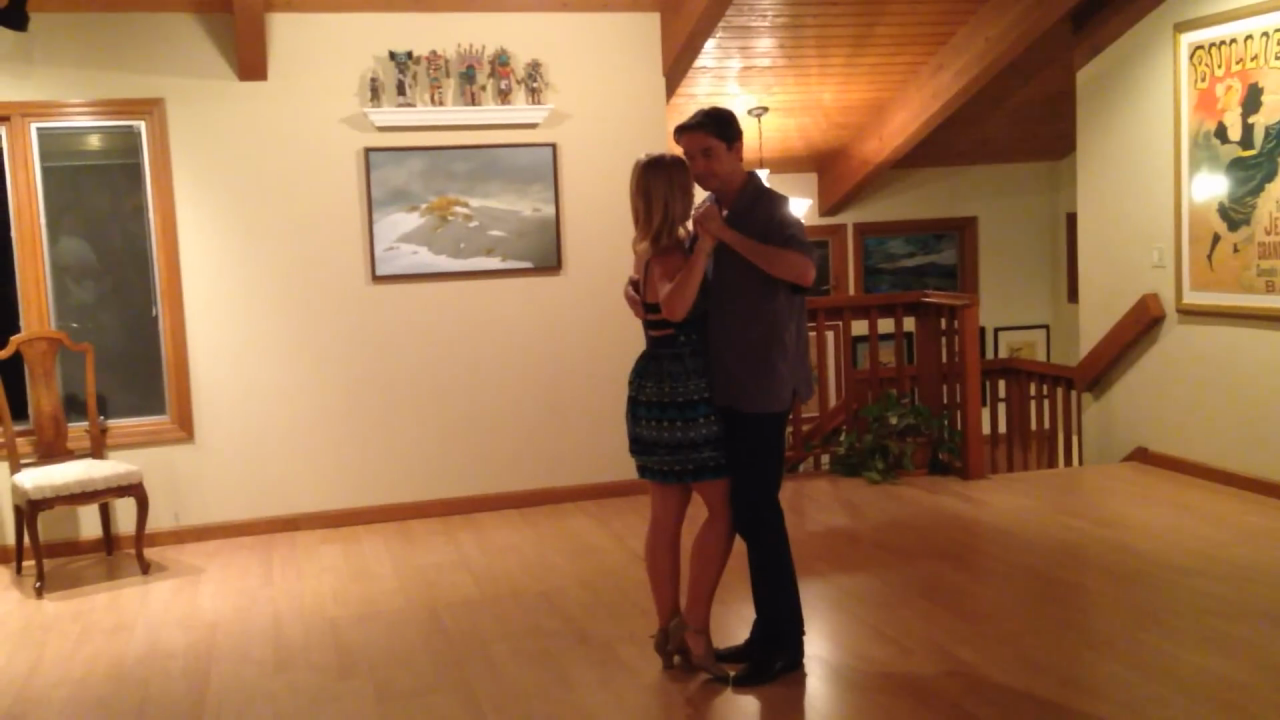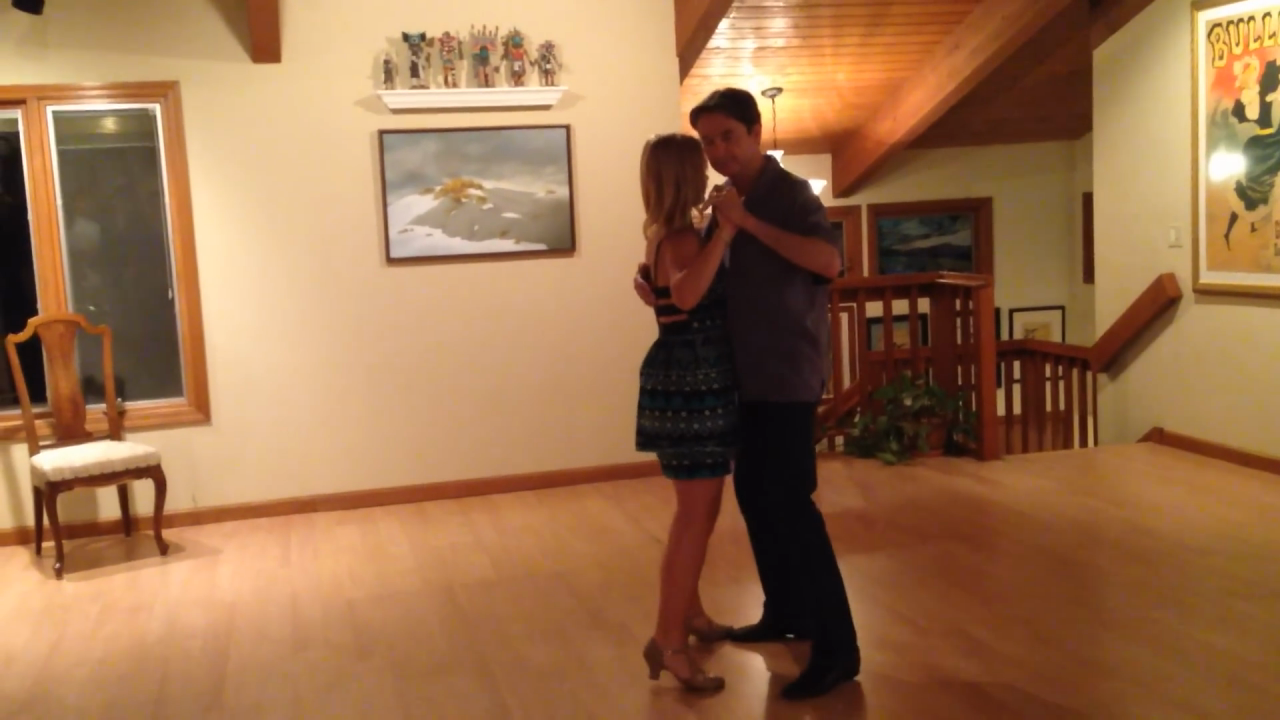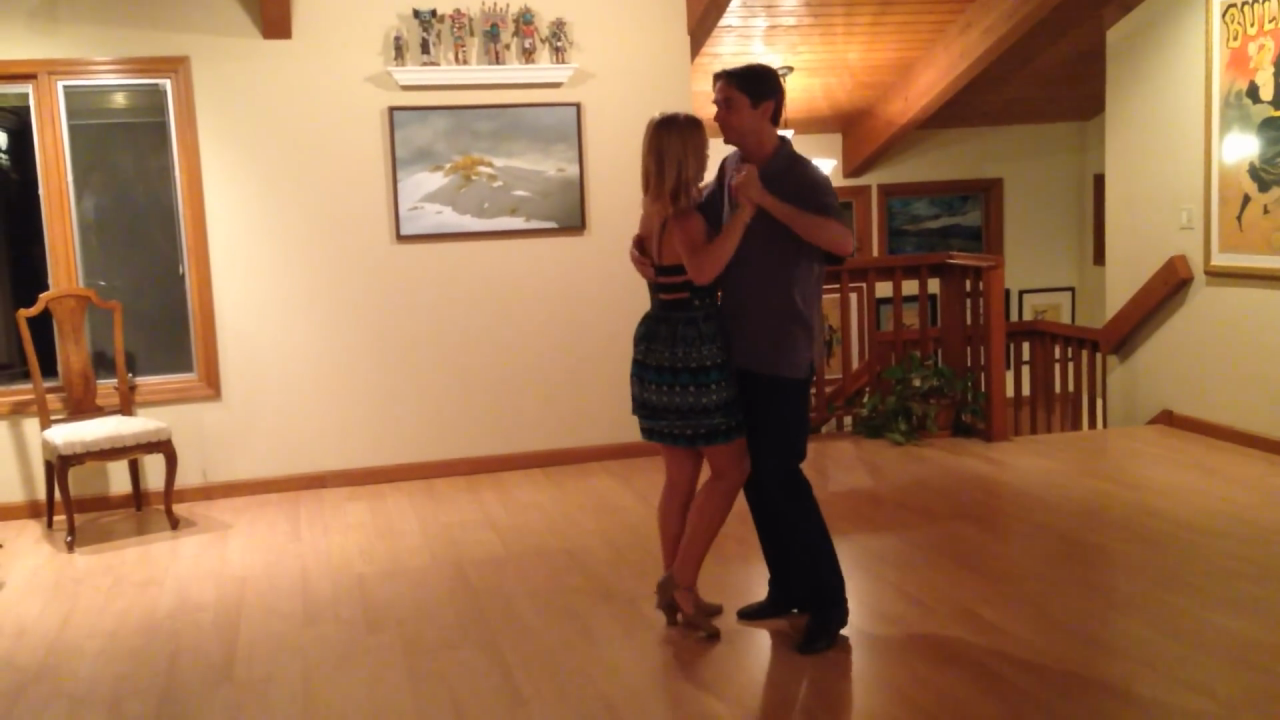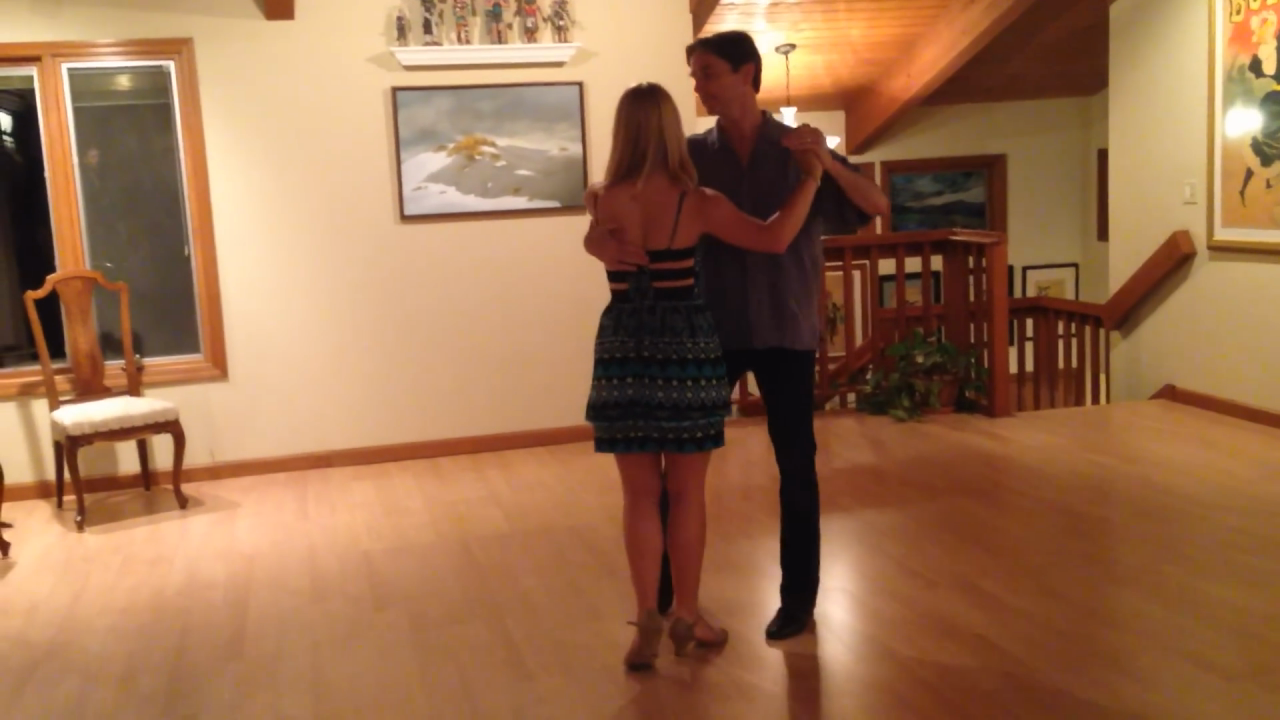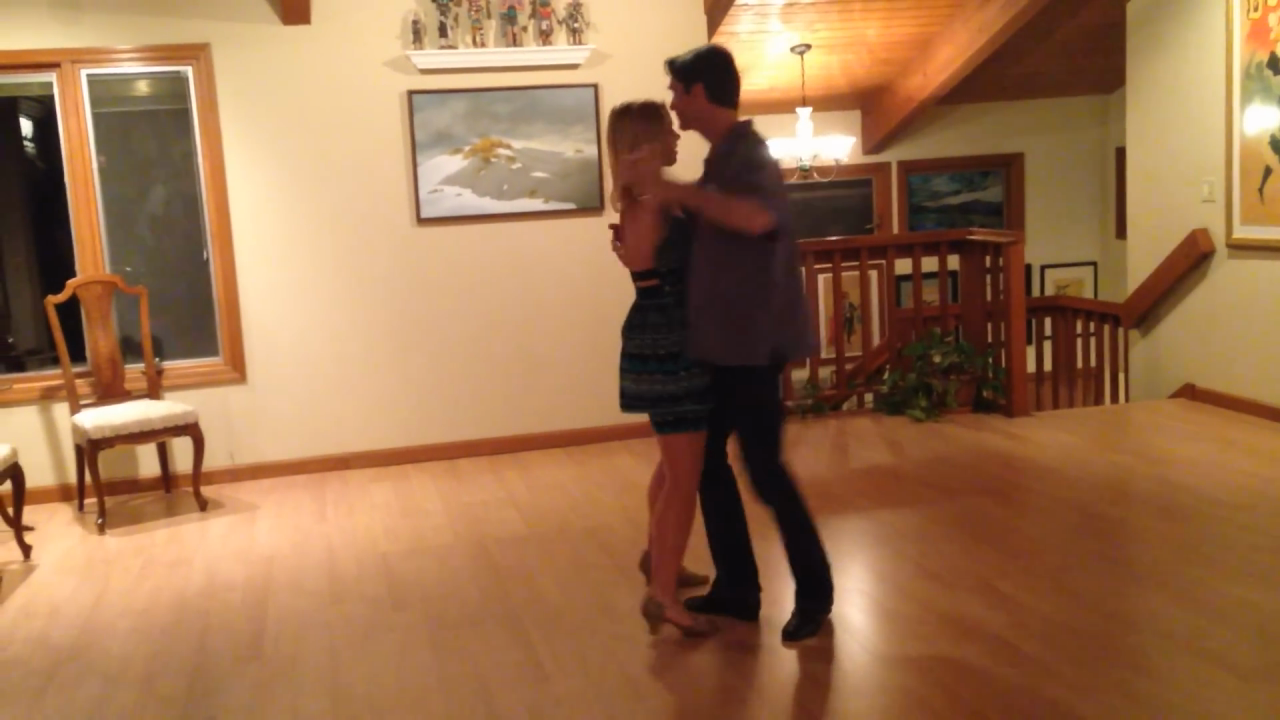
dt=1s
person 1, frame 1
left shoulder: (769, 207)
right shoulder: (706, 213)
left elbow: (804, 271)
left wrist: (726, 235)
right wrist: (636, 286)
left hip: (763, 383)
right hip: (727, 383)
left knee: (756, 509)
right knee: (743, 508)
left ankle: (784, 643)
right ankle: (768, 633)
person 1, frame 2
left shoulder: (790, 193)
right shoulder: (726, 197)
left elbow: (828, 262)
left wrist: (747, 222)
right wrist: (649, 275)
left hip: (789, 375)
right hip: (747, 374)
left knee: (791, 502)
right knee: (753, 493)
left ankle: (836, 647)
right ankle: (787, 610)
person 1, frame 3
left shoulder: (802, 178)
right shoulder: (730, 169)
left elbow: (843, 243)
right elbow: (694, 223)
left wrist: (766, 200)
right wrist: (643, 247)
left hip: (783, 354)
right hip: (741, 350)
left knee: (780, 474)
right knee: (753, 472)
left ankle: (828, 602)
right ankle: (789, 588)
person 1, frame 4
left shoulder: (799, 149)
right shoulder: (690, 154)
left elbow: (874, 206)
left wrist: (827, 162)
right wrist: (599, 237)
left hip: (787, 331)
right hip: (713, 330)
left knee: (796, 464)
left ankle: (798, 595)
right ankle: (669, 572)
person 1, frame 5
left shoulder: (746, 155)
right shoulder: (725, 154)
left elbow: (757, 220)
left wrist: (674, 190)
left hip: (751, 340)
right hip: (730, 338)
left knee: (763, 466)
right knee: (706, 456)
left ankle: (813, 590)
right ankle: (736, 586)
person 2, frame 1
left shoulder: (649, 251)
right shoulder: (670, 255)
right elbow: (674, 307)
right wrist: (703, 248)
left hip: (656, 391)
right hip: (682, 395)
left knee: (666, 516)
right knee: (723, 508)
left ankle: (670, 628)
right ankle: (693, 625)
person 2, frame 2
left shoulder: (664, 234)
right shoulder: (682, 238)
right elbow: (686, 294)
right wrist: (724, 234)
left hip: (677, 379)
right hip: (691, 384)
left knee: (692, 509)
right knee: (698, 516)
left ankle: (690, 613)
right ankle: (668, 644)
person 2, frame 3
left shoulder: (653, 212)
right shoulder: (684, 220)
right elbow: (702, 271)
right wrist: (744, 213)
left hip: (658, 351)
right hip: (692, 356)
left knee: (680, 476)
right knee: (730, 471)
left ankle: (677, 589)
right ankle: (681, 582)
person 2, frame 4
left shoulder: (599, 200)
right shoulder: (696, 203)
right elbow: (774, 239)
right wrist: (810, 177)
left hip: (623, 348)
right hip: (686, 348)
left knee: (640, 495)
right knee: (686, 492)
left ankle: (647, 619)
right ankle: (686, 616)
person 2, frame 5
left shoulder: (650, 200)
right shoulder: (643, 204)
right elbow: (639, 258)
right wrist: (652, 196)
left hip: (659, 338)
right hip: (668, 342)
left knee: (676, 464)
right knee: (685, 473)
left ankle: (660, 561)
right ankle: (663, 596)
